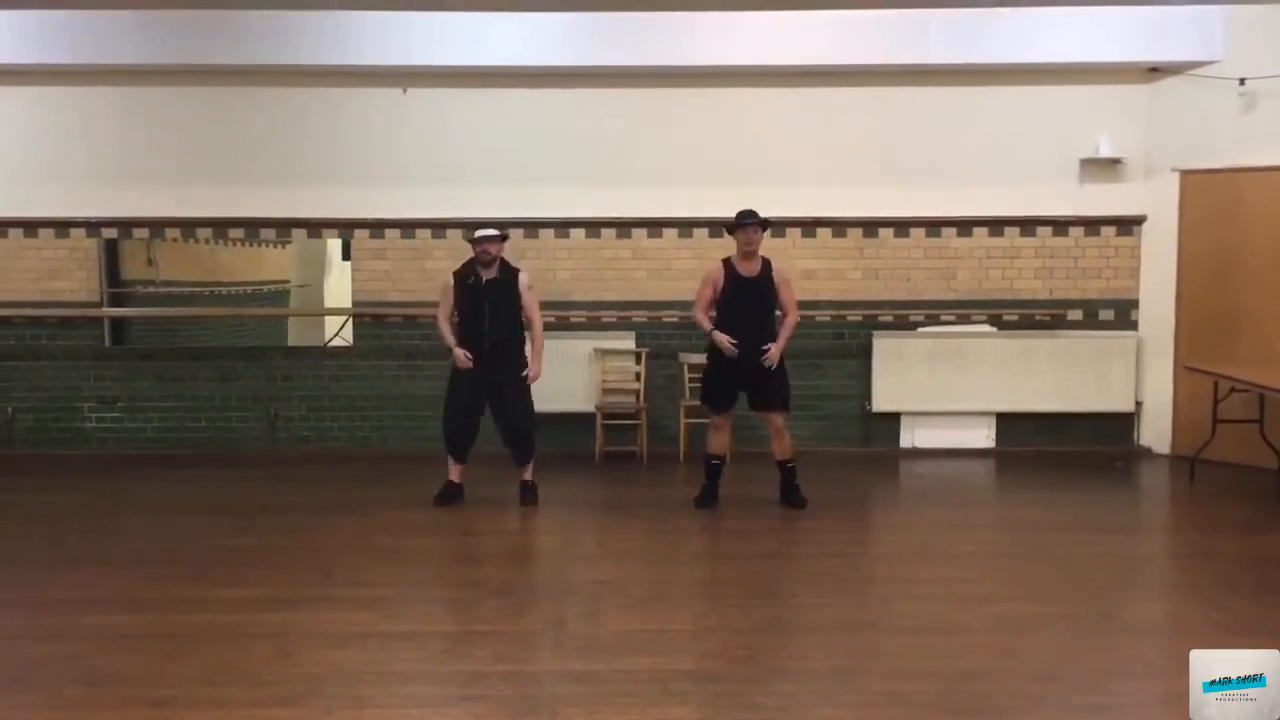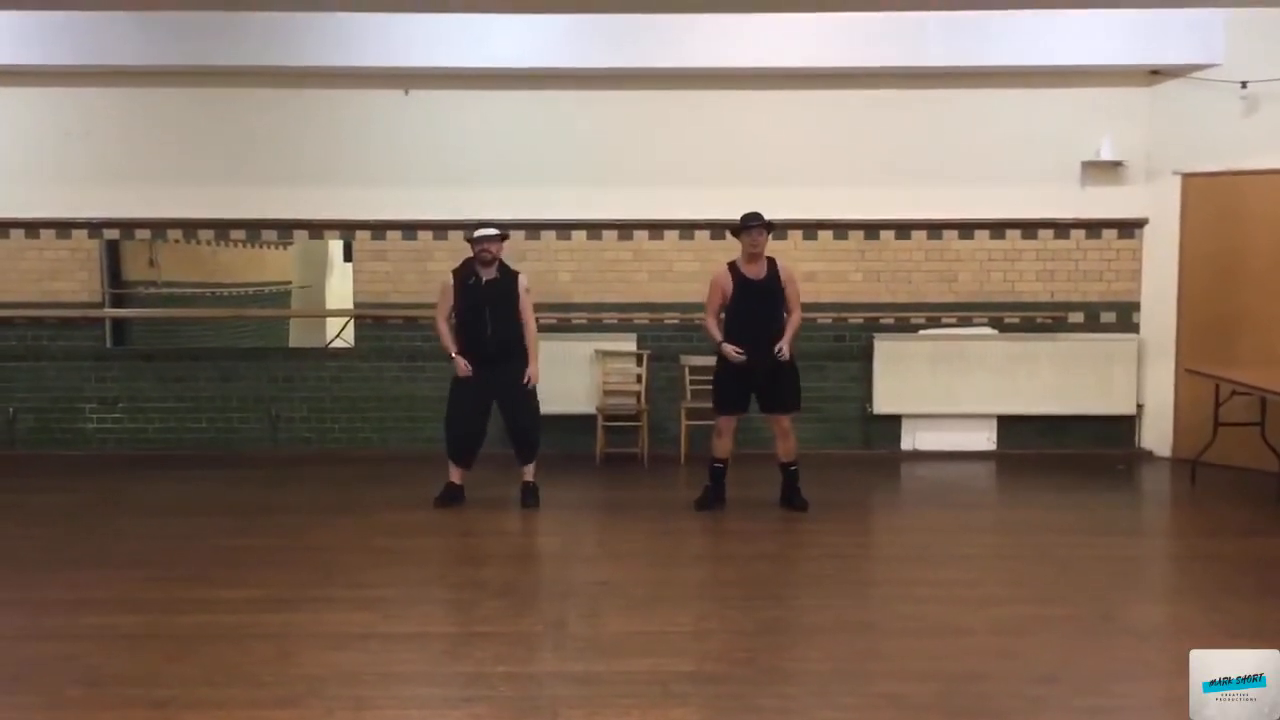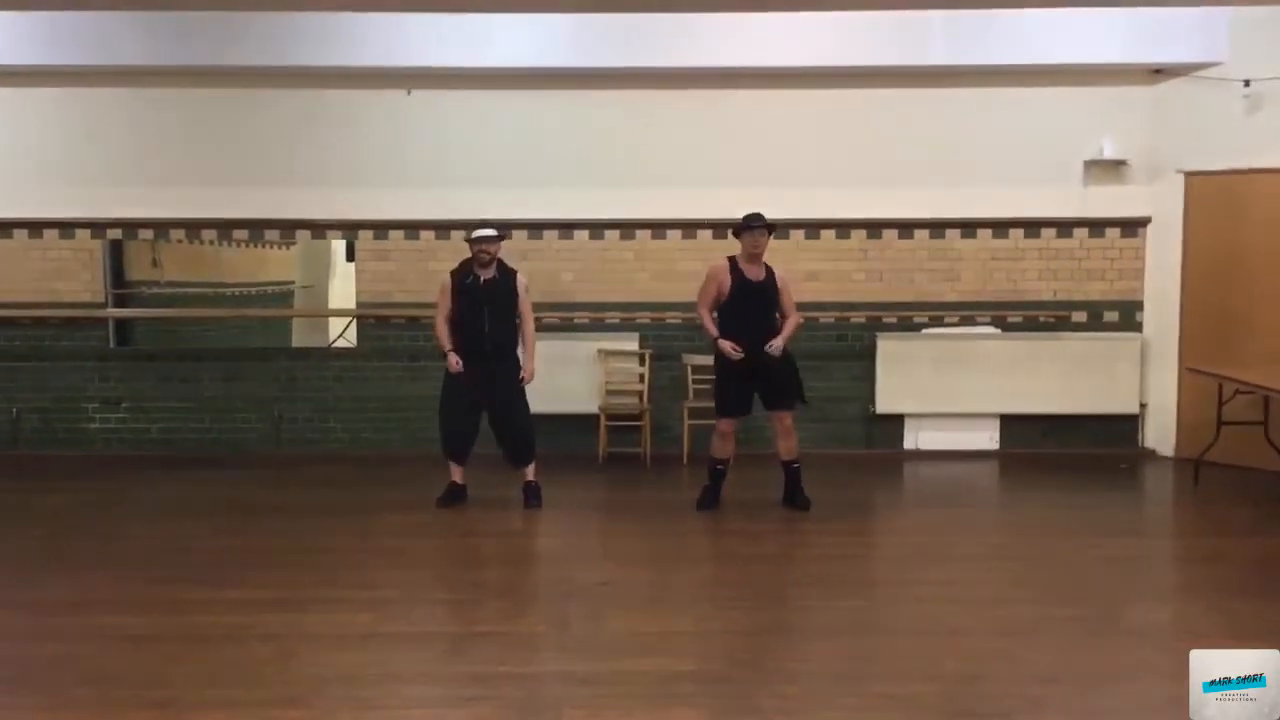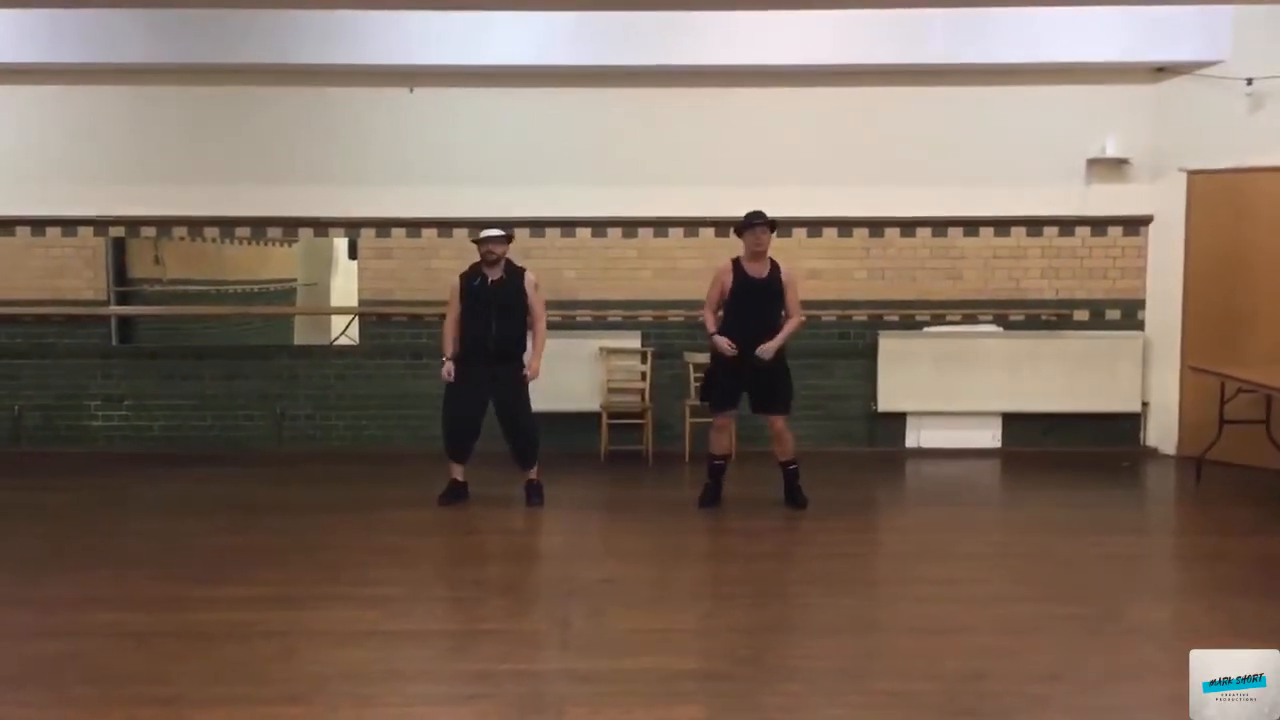
dt=0.4s
person 1, frame 1
left shoulder: (774, 272)
right shoulder: (718, 272)
left elbow: (791, 313)
right elbow: (699, 311)
left wrist: (779, 345)
right wrist: (714, 334)
left hip: (765, 357)
right hip: (725, 356)
left knee: (776, 422)
right knee: (719, 420)
left ankle: (789, 487)
right ankle: (711, 486)
person 1, frame 2
left shoulder: (782, 272)
right shoulder: (724, 276)
left elbow: (795, 311)
right elbow: (711, 316)
left wrist: (786, 341)
right wrist: (722, 345)
left hip: (775, 360)
right hip: (736, 359)
left knee: (783, 424)
right knee: (724, 424)
left ankle: (791, 490)
right ankle: (716, 489)
person 1, frame 3
left shoulder: (775, 277)
right shoulder: (721, 271)
left elbow: (792, 315)
right elbow: (703, 309)
left wrist: (782, 338)
right wrist: (718, 339)
left hip: (772, 357)
right hip: (734, 359)
left knee: (785, 422)
right knee: (725, 426)
left ankle: (793, 489)
right ankle: (713, 488)
person 1, frame 4
left shoulder: (782, 275)
right shoulder: (727, 271)
left elbow: (795, 316)
right elbow: (709, 309)
left wrist: (776, 343)
right wrist: (714, 335)
left hip: (768, 358)
right hip: (729, 356)
left knee: (778, 424)
right knee: (721, 421)
left ankle: (793, 487)
right ankle: (714, 486)
person 2, frame 1
left shoulder: (518, 279)
right shoulder: (457, 280)
left elbow: (534, 319)
right elbow: (443, 316)
left wrist: (536, 359)
right wrist: (454, 348)
left hip: (509, 364)
right hip: (470, 363)
left knee: (519, 423)
right knee: (457, 422)
left ankle: (527, 482)
right ankle: (454, 484)
person 2, frame 2
left shoulder: (516, 281)
right shoulder: (456, 280)
left elbow: (528, 323)
right elbow: (442, 319)
left wrist: (533, 363)
right wrist: (455, 355)
left hip: (512, 365)
right hip: (472, 366)
left knee: (525, 423)
right knee: (461, 425)
left ankle: (529, 484)
right ankle: (454, 485)
person 2, frame 3
left shoulder: (514, 279)
right shoulder: (454, 280)
left elbow: (526, 321)
right elbow: (442, 319)
left wrist: (529, 360)
right wrist: (449, 352)
left hip: (504, 365)
right hip: (465, 365)
left knee: (516, 423)
right knee: (455, 425)
left ankle: (530, 483)
right ankle: (457, 485)
person 2, frame 4
left shoulder: (524, 279)
right shoulder: (464, 282)
left elbow: (539, 319)
right elbow: (452, 322)
left wrist: (535, 357)
right wrist: (448, 358)
left hip: (510, 366)
right hip: (469, 365)
left knee: (520, 423)
right knee: (457, 422)
left ankle: (532, 481)
right ankle: (457, 483)
